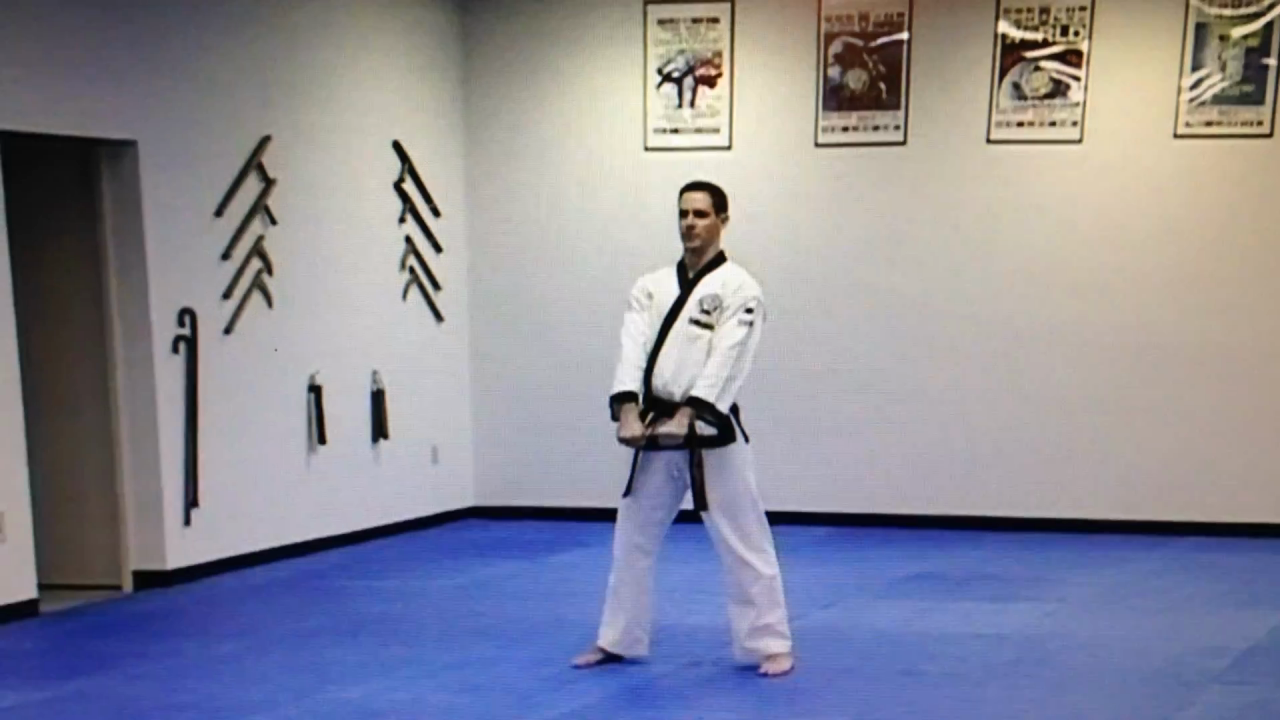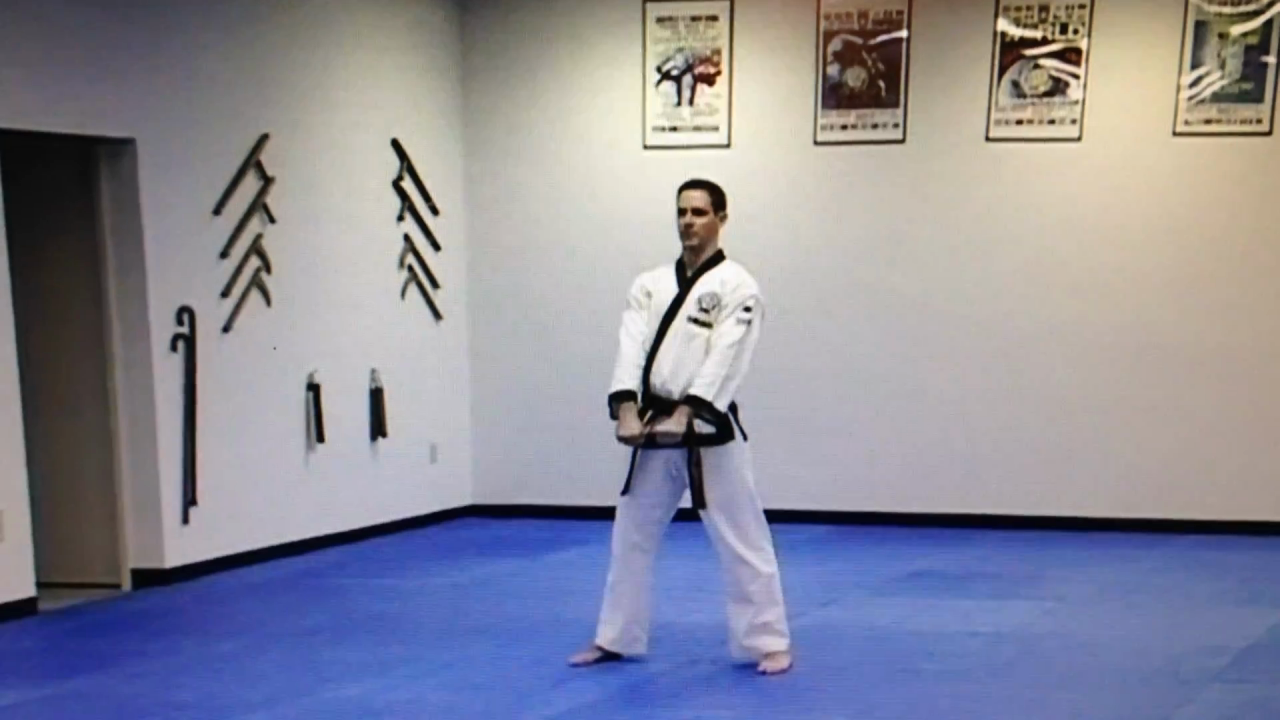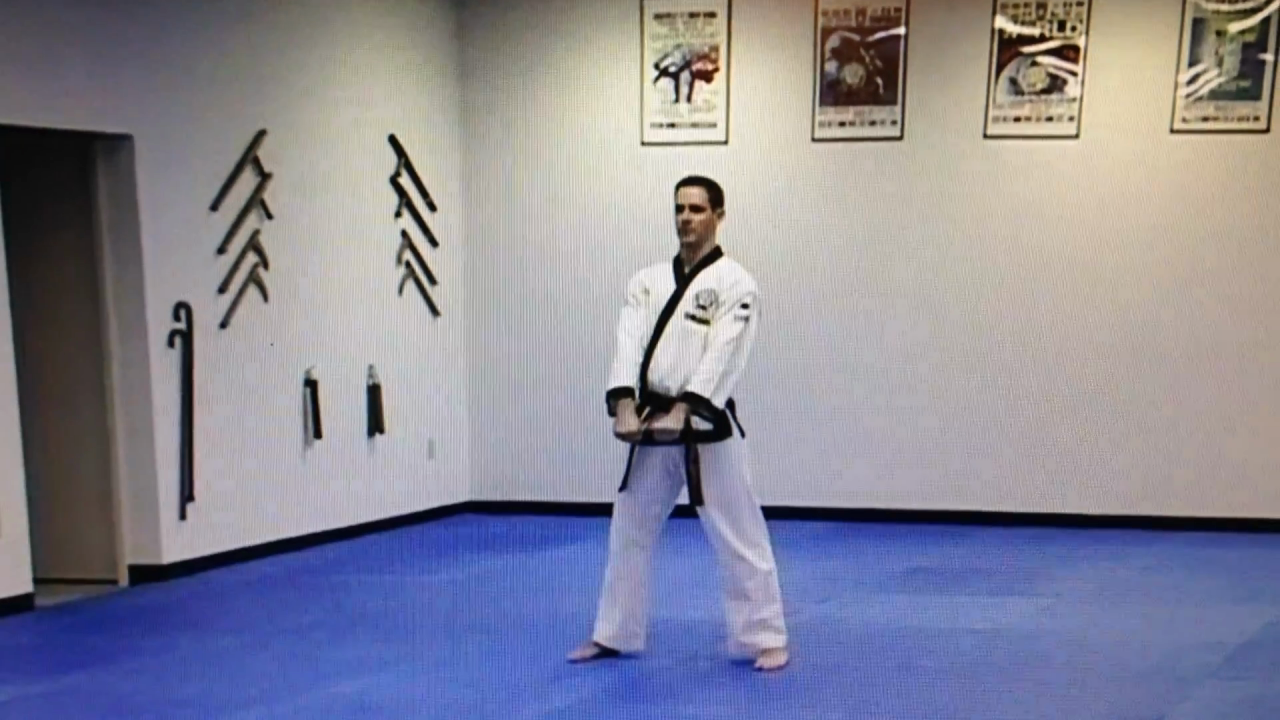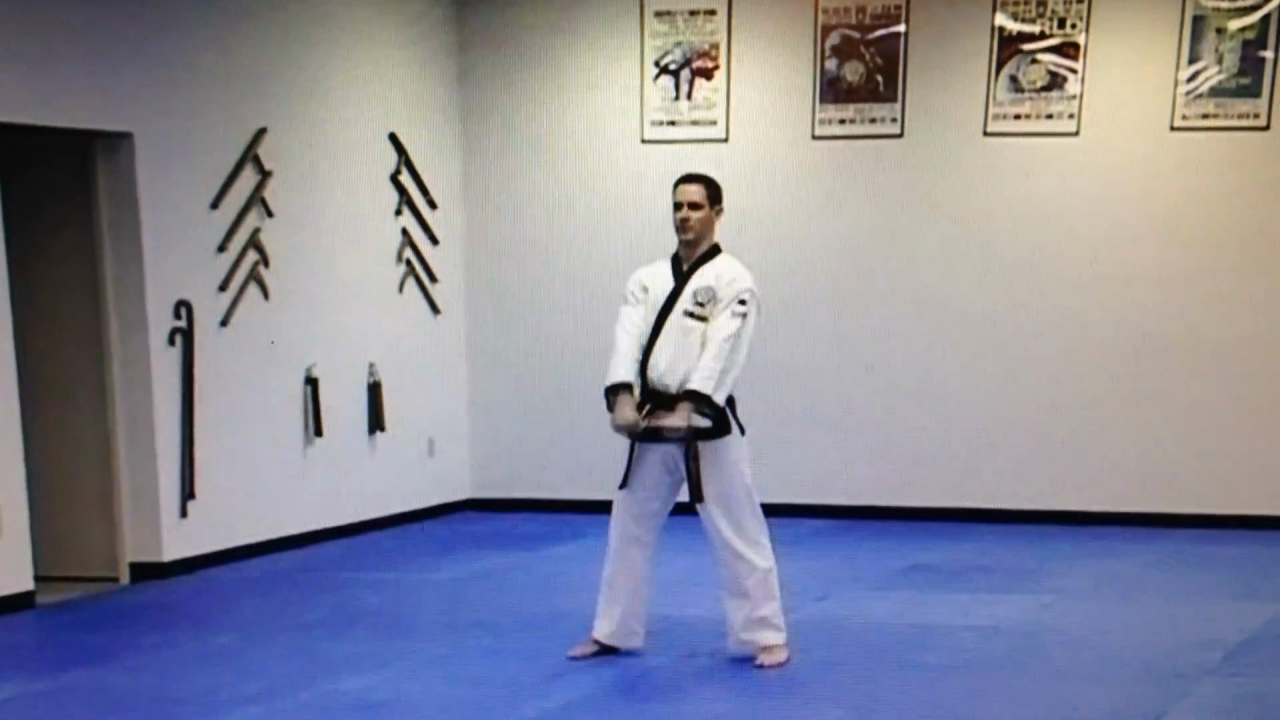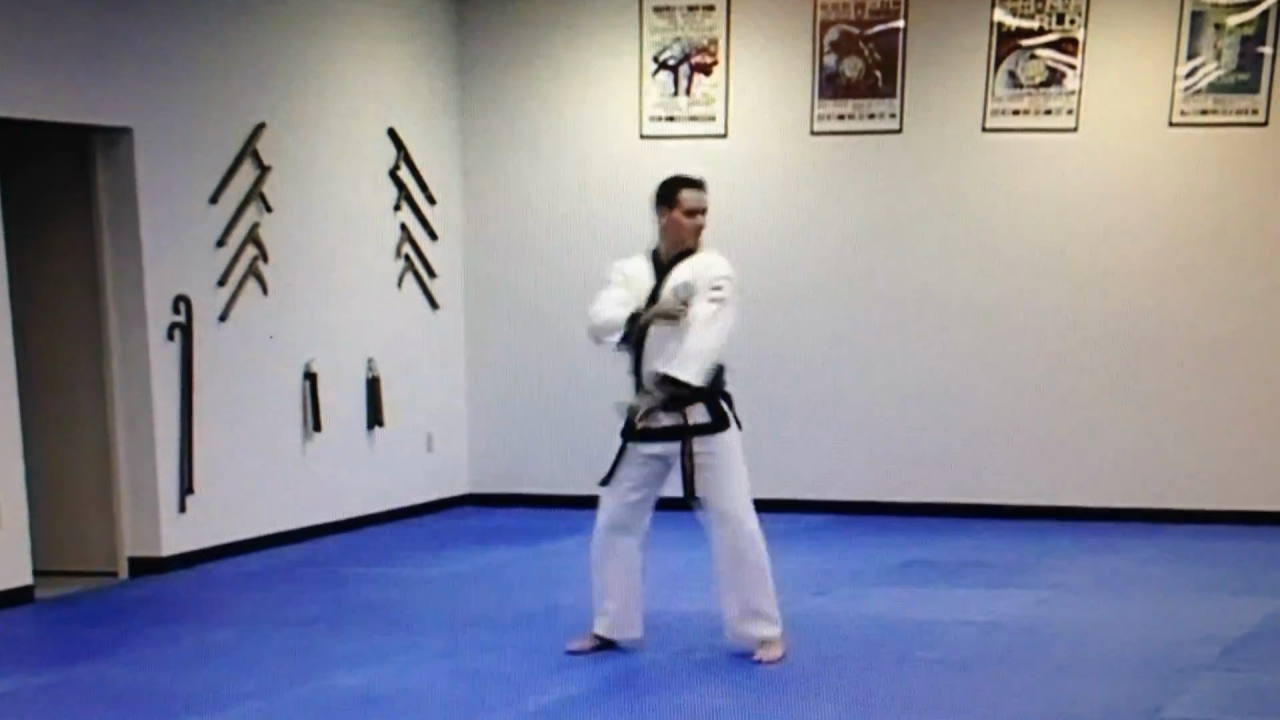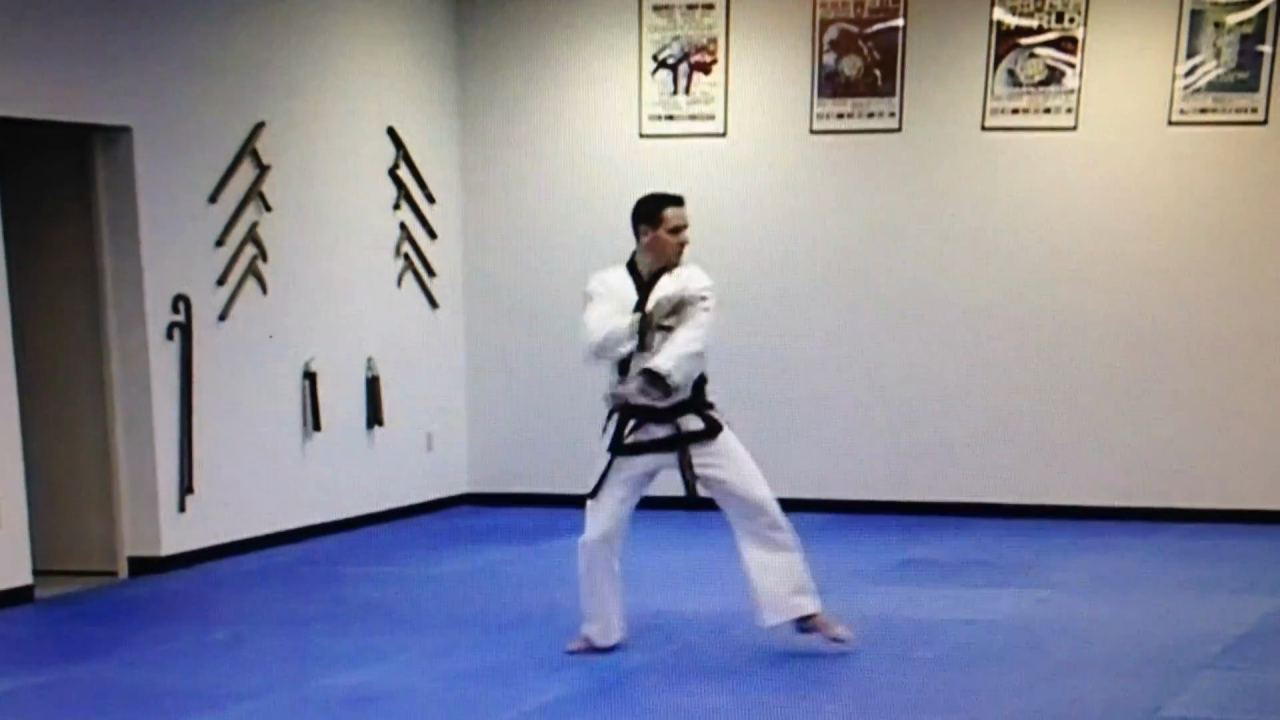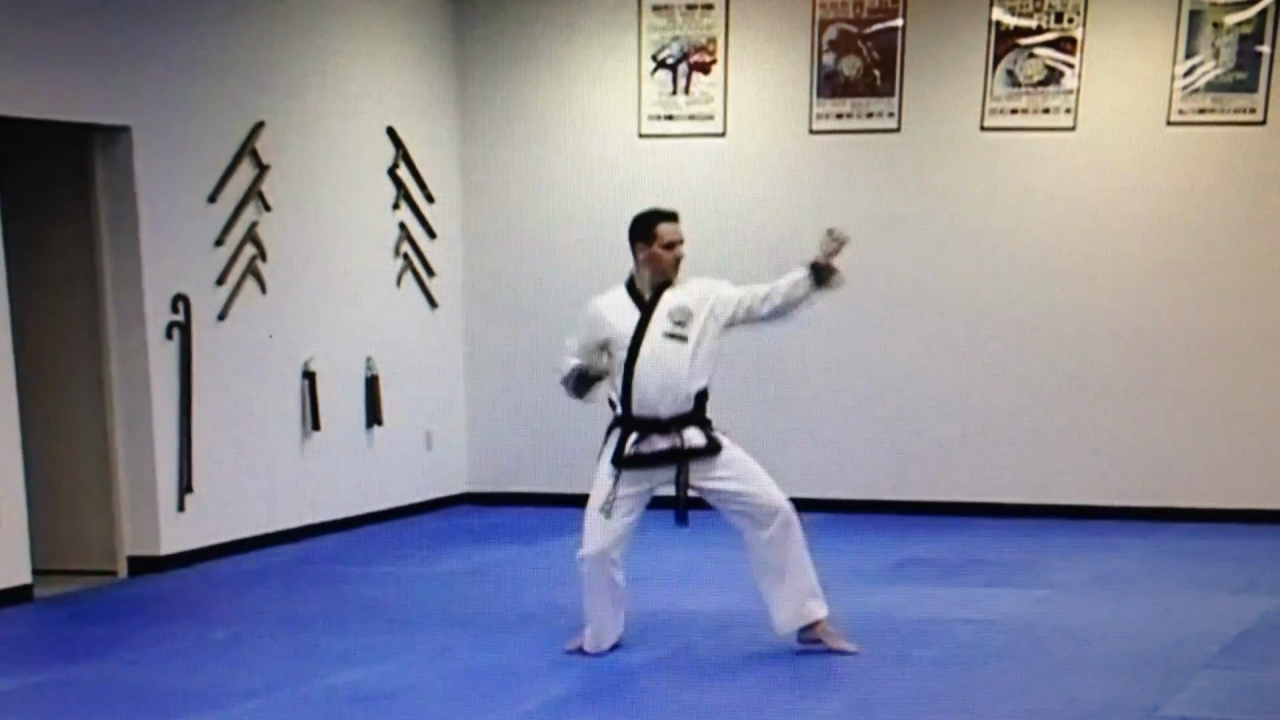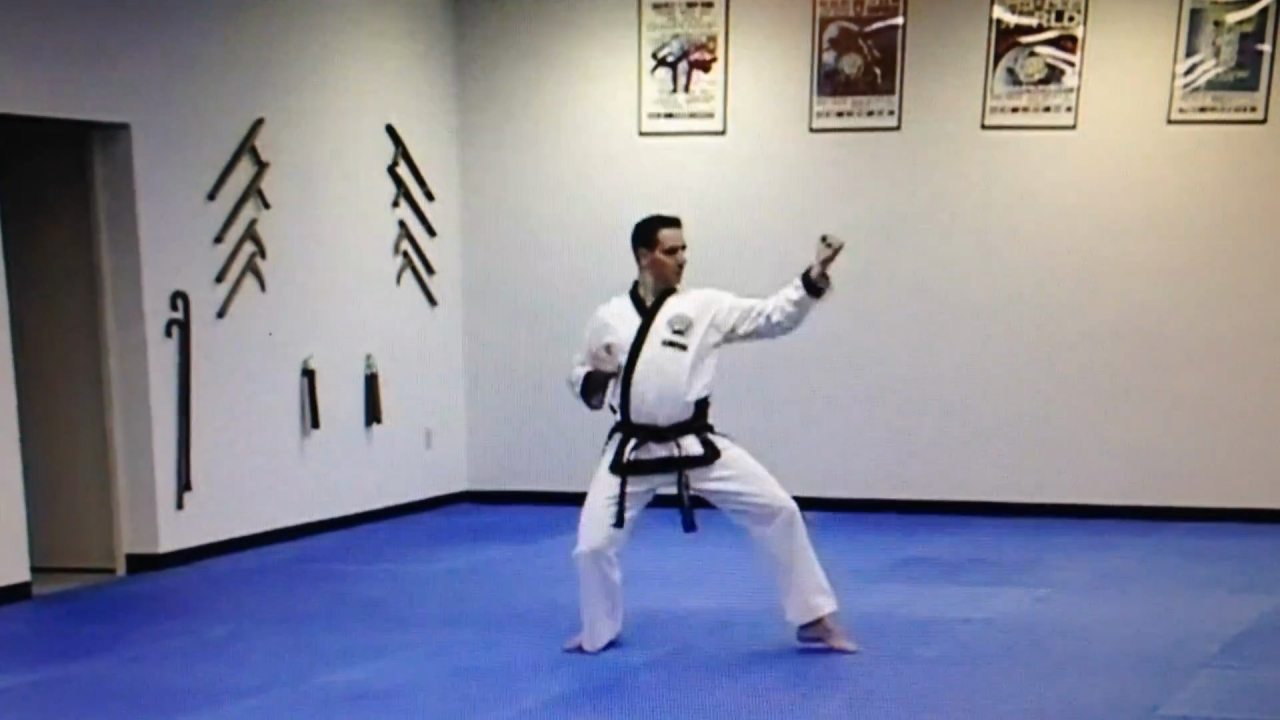
dt=0.2s
person 1, frame 1
left shoulder: (739, 288)
right shoulder: (650, 286)
left elbow: (726, 362)
right elbow: (632, 351)
left wrist: (686, 416)
right wrist: (627, 411)
left hip: (712, 434)
right hip: (655, 433)
left knee: (743, 541)
right knee: (633, 538)
left ankle: (770, 644)
right ankle: (616, 639)
person 1, frame 2
left shoulder: (737, 286)
right shoulder: (649, 284)
left elbow: (725, 360)
right elbow: (631, 349)
left wrist: (684, 414)
right wrist: (627, 409)
left hip: (710, 432)
right hip: (654, 432)
left knee: (741, 540)
right knee: (632, 537)
left ankle: (769, 642)
right ankle: (614, 638)
person 1, frame 3
left shoulder: (735, 283)
right shoulder: (647, 281)
left elbow: (723, 357)
right elbow: (629, 346)
left wrist: (683, 411)
right wrist: (624, 406)
left hip: (707, 427)
right hip: (651, 426)
left knee: (738, 537)
right knee: (630, 534)
left ankle: (767, 639)
right ankle: (612, 635)
person 1, frame 4
left shoulder: (733, 279)
right shoulder: (645, 279)
left elbow: (723, 352)
right elbow: (627, 341)
left wrist: (688, 409)
right wrist: (622, 399)
left hip: (708, 425)
right hip: (651, 423)
left knee: (739, 534)
right knee: (629, 531)
left ankle: (766, 636)
right ankle: (612, 632)
person 1, frame 5
left shoulder: (712, 271)
right shoulder: (628, 272)
left elbow: (704, 339)
right elbow: (601, 323)
left wrist: (663, 392)
right wrist: (646, 316)
left hip: (703, 417)
right hip: (648, 420)
left knee: (734, 523)
right knee: (615, 523)
left ankle: (762, 631)
right ankle: (611, 627)
person 1, frame 6
left shoulder: (695, 283)
right shoulder: (605, 285)
left elbow: (690, 346)
right elbow: (598, 342)
left wrist: (647, 384)
right wrist: (649, 318)
left hip: (694, 424)
right hip: (633, 430)
left knee: (759, 509)
right knee: (599, 534)
left ankle: (804, 612)
right ankle: (601, 630)
person 1, frame 7
left shoulder: (703, 294)
right shoulder: (603, 309)
left elbow: (768, 301)
right elbow: (571, 370)
left wrist: (817, 269)
right wrist: (585, 374)
left hip: (695, 440)
right hip: (633, 445)
left knee: (772, 513)
right knee: (598, 546)
left ankle: (809, 620)
right ankle: (600, 633)
person 1, frame 8
left shoulder: (705, 306)
right shoulder: (607, 317)
left elbow: (772, 316)
right elbow: (579, 377)
left wrist: (815, 275)
right wrist: (594, 380)
left hip: (697, 445)
right hip: (632, 450)
left knee: (778, 511)
right knee: (593, 545)
left ankle: (814, 619)
right ankle: (598, 631)
